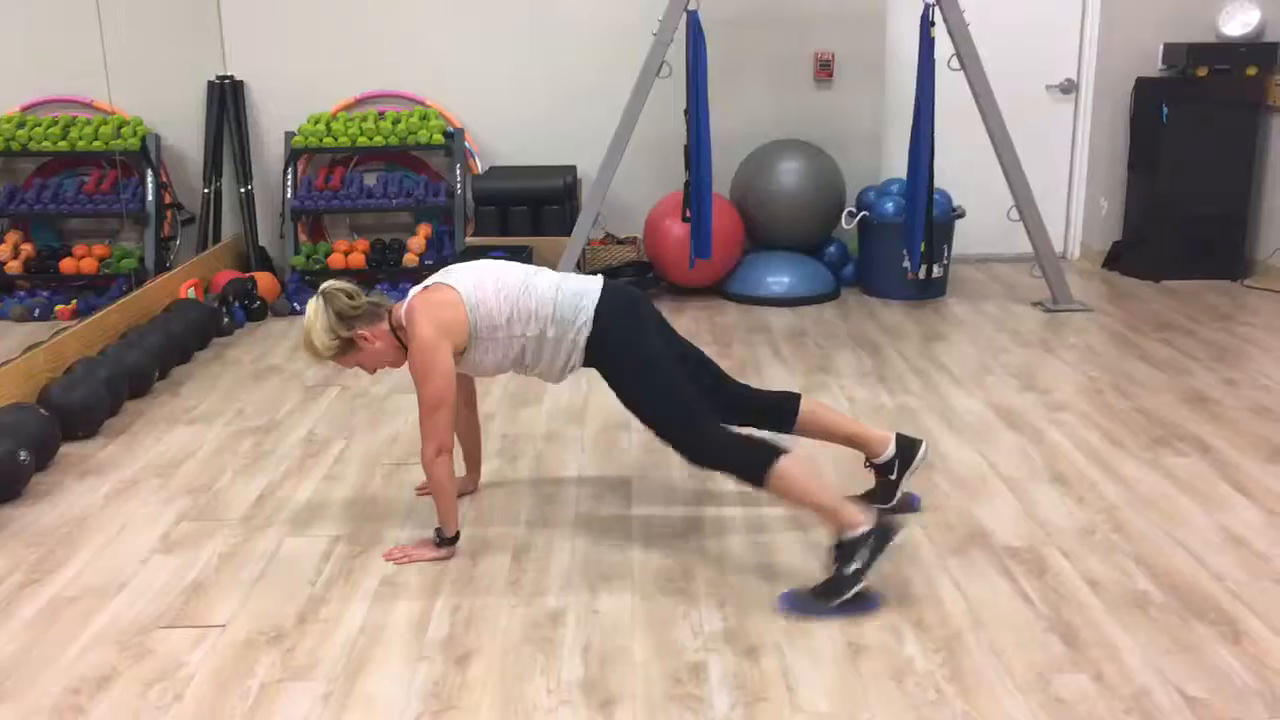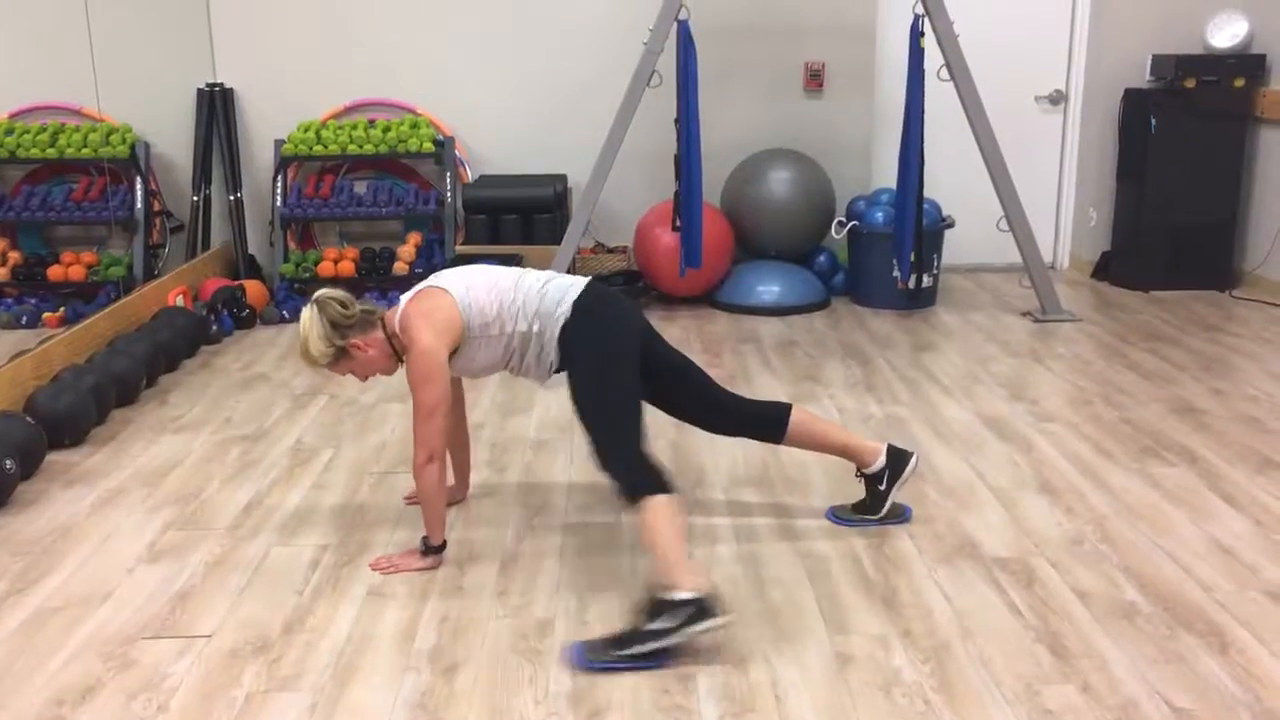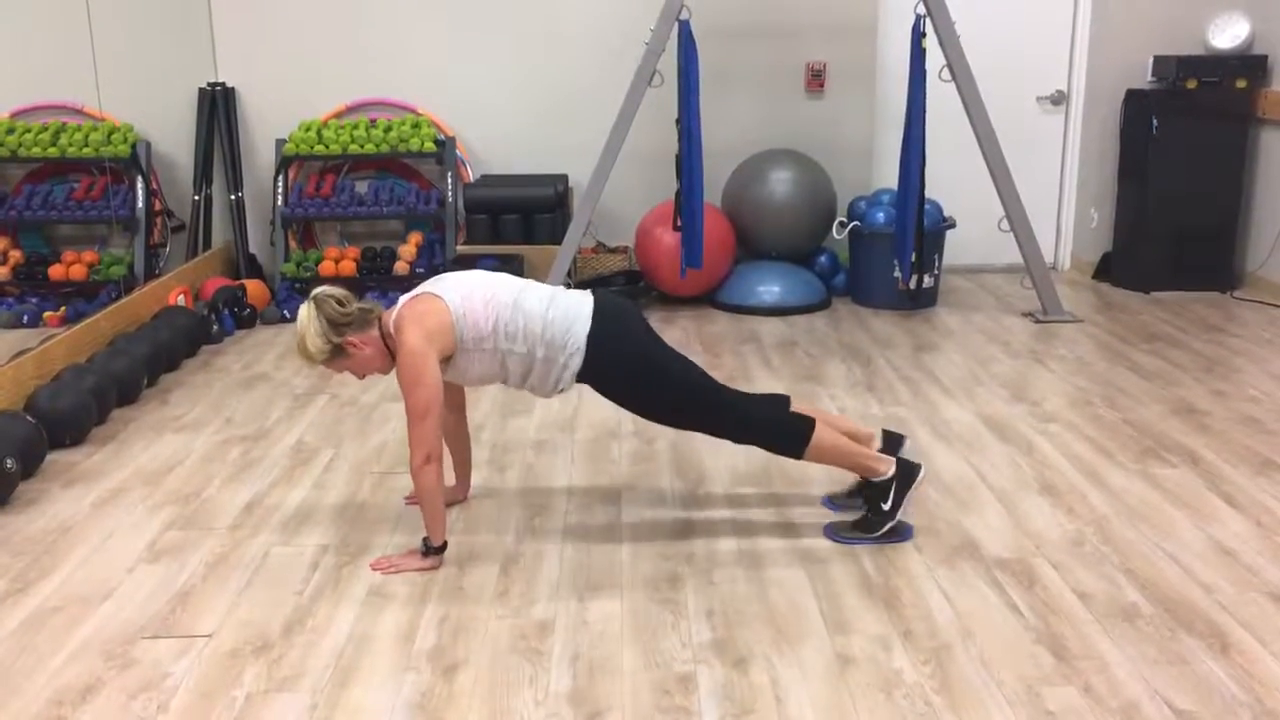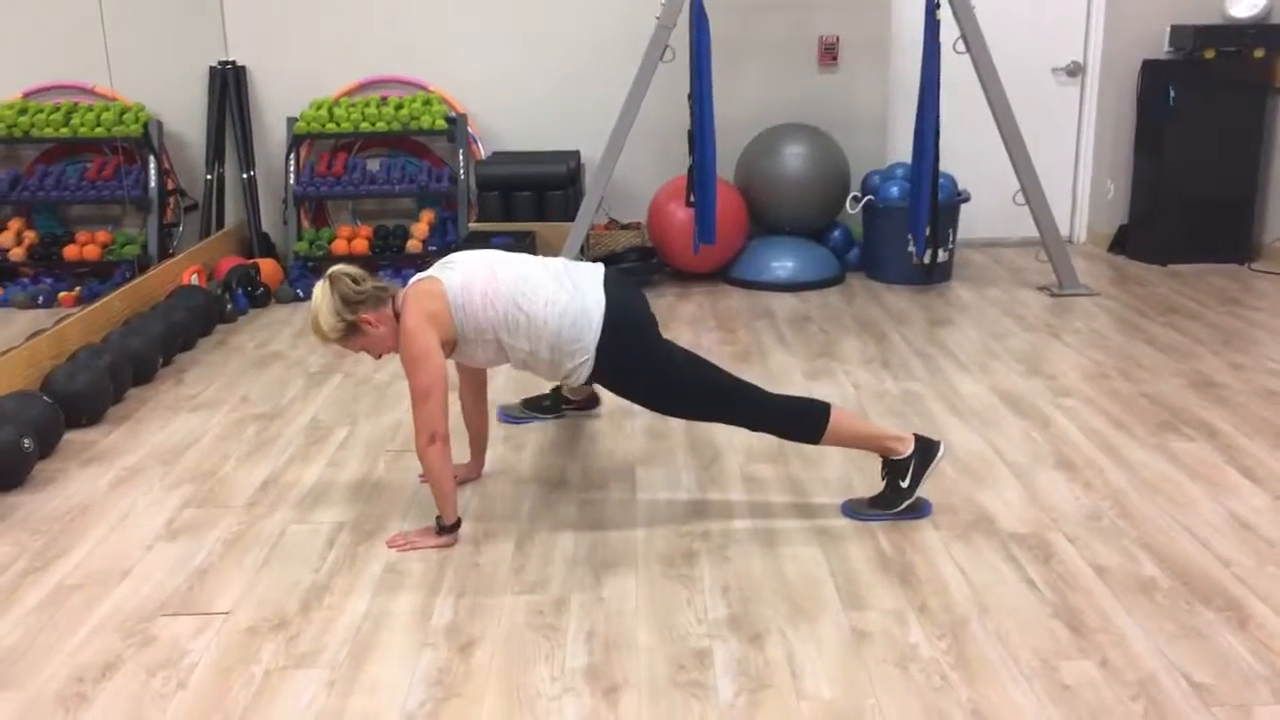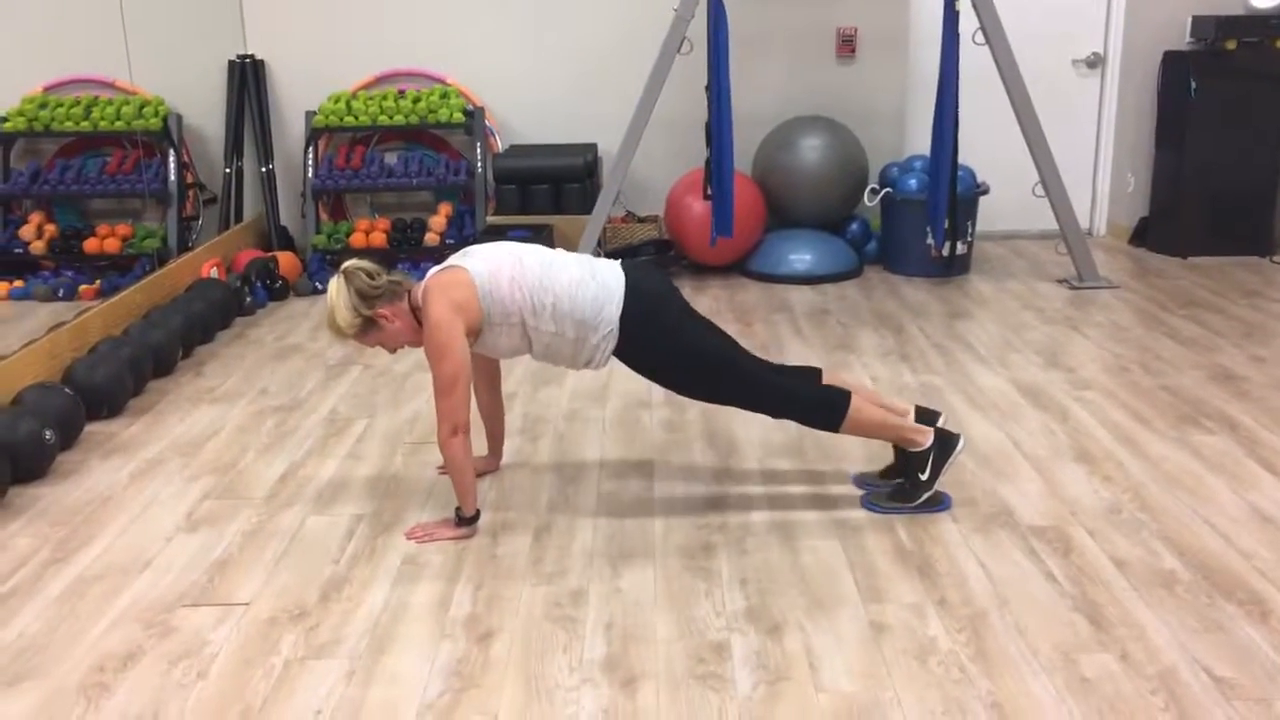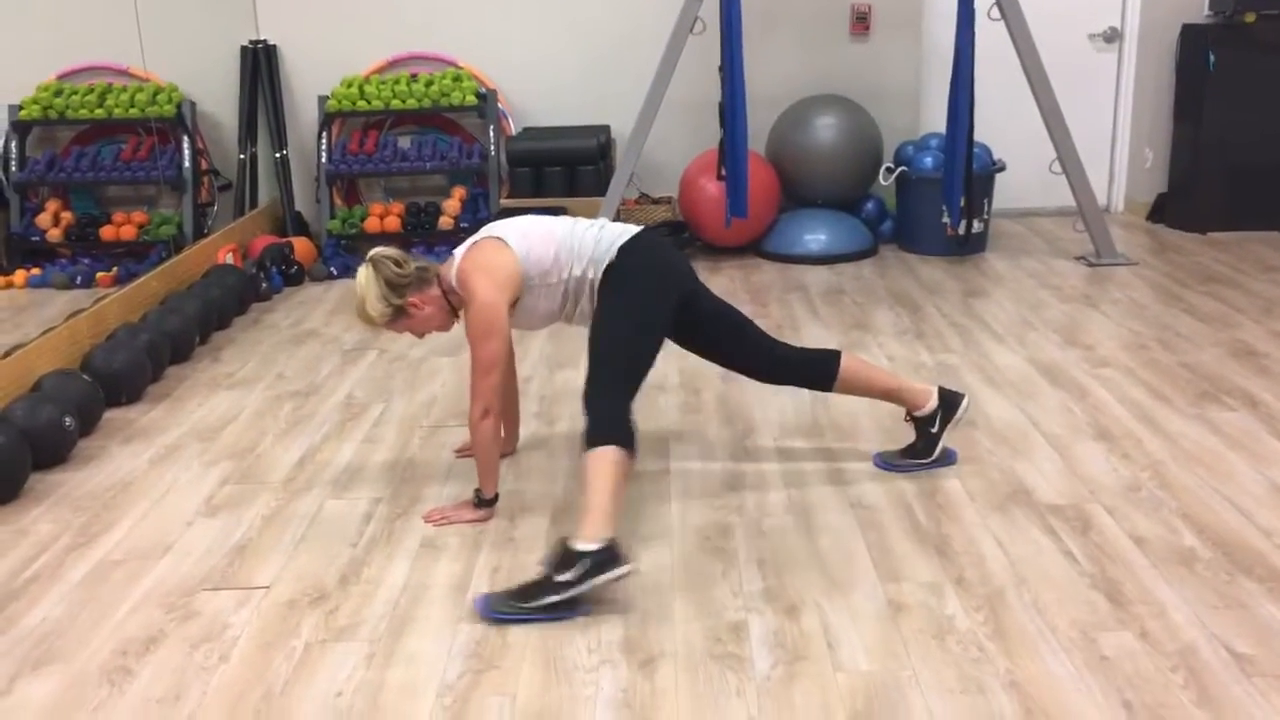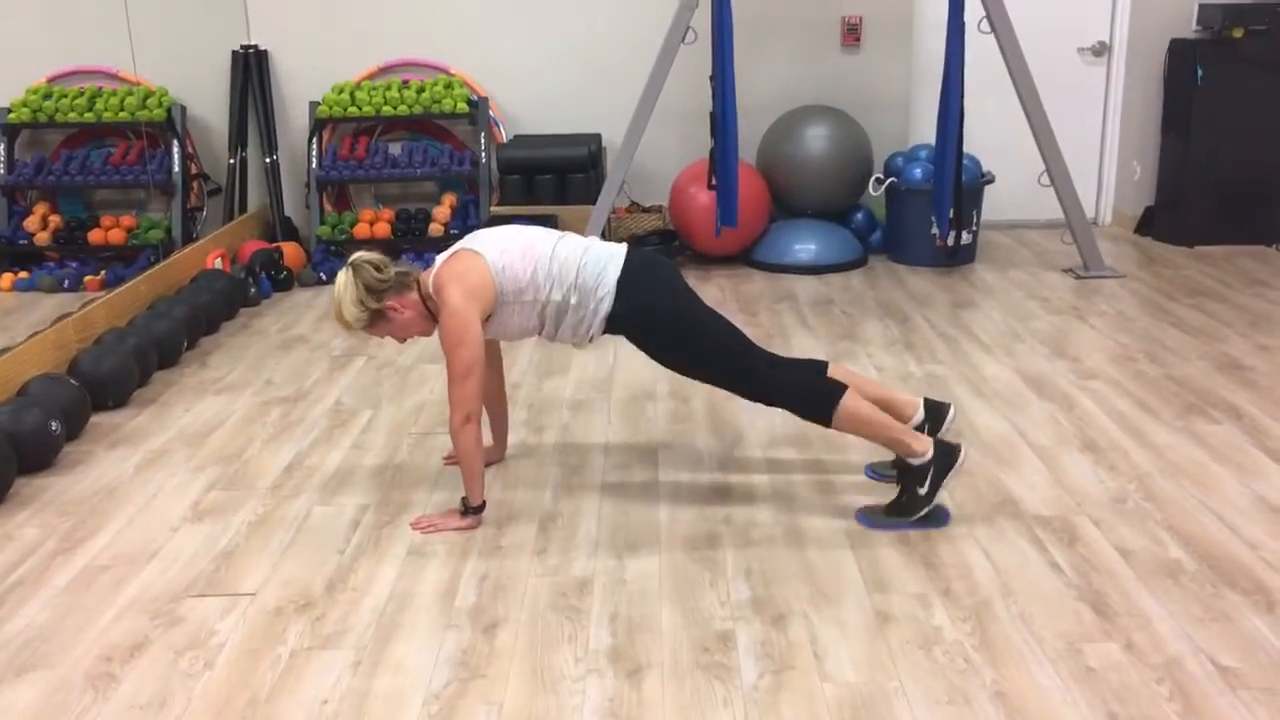
dt=0.7s
person 1, frame 1
left shoulder: (424, 329)
right shoulder: (427, 311)
left elbow: (435, 446)
right elbow: (462, 400)
left wrist: (444, 537)
right wrist: (470, 476)
left hip: (603, 326)
right hip: (608, 311)
left knee: (700, 437)
right knee: (735, 402)
left ankle: (857, 528)
right ankle: (887, 448)
person 1, frame 2
left shoulder: (421, 333)
right shoulder: (414, 317)
left elbow: (427, 453)
right elbow: (452, 408)
left wrist: (430, 545)
right wrist: (459, 488)
left hip: (585, 324)
right hip: (597, 315)
left knee: (623, 458)
right knee: (725, 413)
left ankle: (686, 596)
right ankle: (878, 459)
person 1, frame 3
left shoulder: (412, 336)
right shoulder: (419, 316)
left elbow: (423, 453)
right elbow: (453, 409)
left wrist: (432, 548)
right wrist: (461, 485)
left hip: (598, 345)
right hip: (596, 323)
left knee: (728, 417)
right knee: (727, 406)
left ankle: (882, 470)
right ankle: (873, 439)
person 1, frame 4
left shoulder: (415, 320)
right shoulder: (433, 292)
left elbow: (430, 435)
right elbow: (472, 372)
left wrist: (445, 524)
right wrist: (475, 463)
left hip: (605, 334)
right hip: (602, 294)
left knee: (744, 406)
left ankle: (903, 448)
right ankle: (576, 387)
person 1, frame 5
left shoulder: (439, 310)
right shoulder: (452, 290)
left elbow: (452, 426)
right elbow: (487, 376)
left wrist: (465, 516)
right wrist: (493, 456)
left hip: (628, 319)
right hip: (629, 292)
left knee: (763, 392)
right knee: (757, 375)
left ankle: (920, 441)
right ankle: (905, 413)
person 1, frame 6
left shoulder: (479, 283)
right shoulder: (464, 272)
left elbow: (483, 400)
right elbow: (503, 367)
left wrist: (483, 498)
right wrist: (508, 439)
left hip: (637, 265)
right hip: (646, 269)
left knee: (605, 399)
right knee: (773, 361)
left ankle: (589, 547)
right ankle: (929, 401)
person 1, frame 7
left shoulder: (453, 293)
right shoulder: (457, 278)
left elbow: (463, 412)
right elbow: (489, 374)
left wrist: (470, 507)
right wrist: (497, 448)
left hip: (631, 293)
right hip: (629, 282)
left knee: (761, 380)
right knee: (761, 367)
left ankle: (922, 451)
right ankle: (913, 410)
